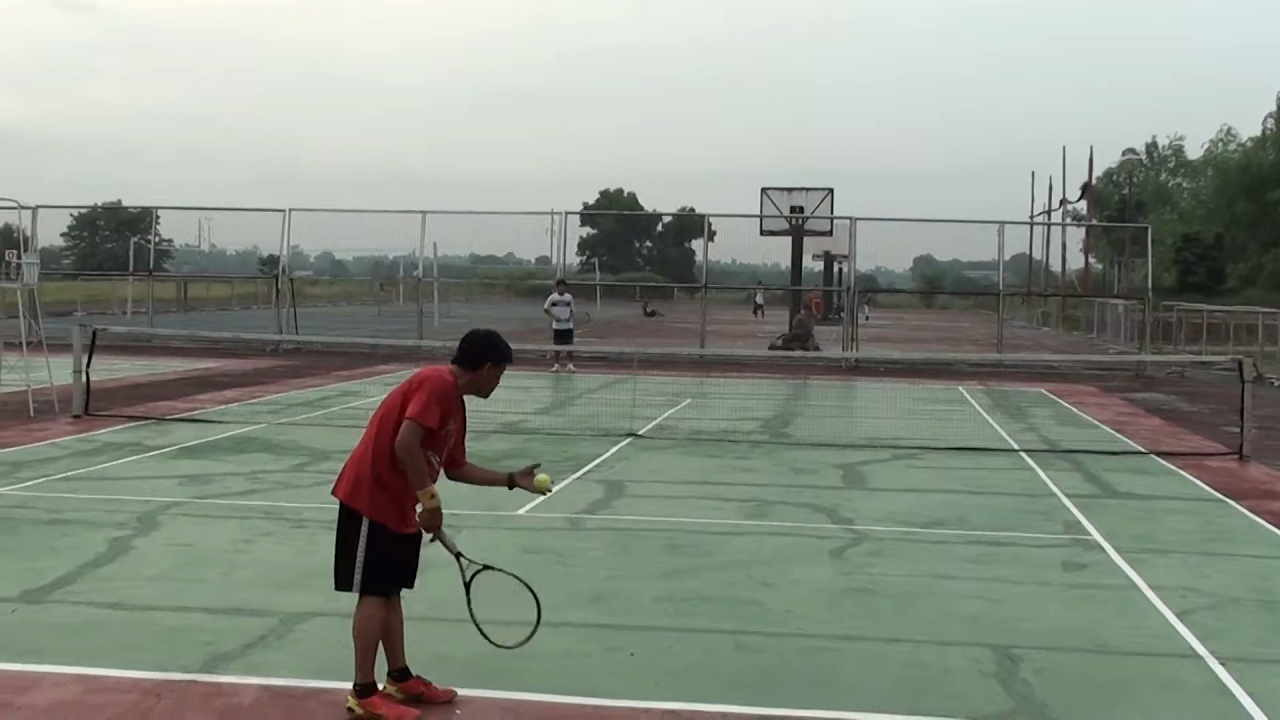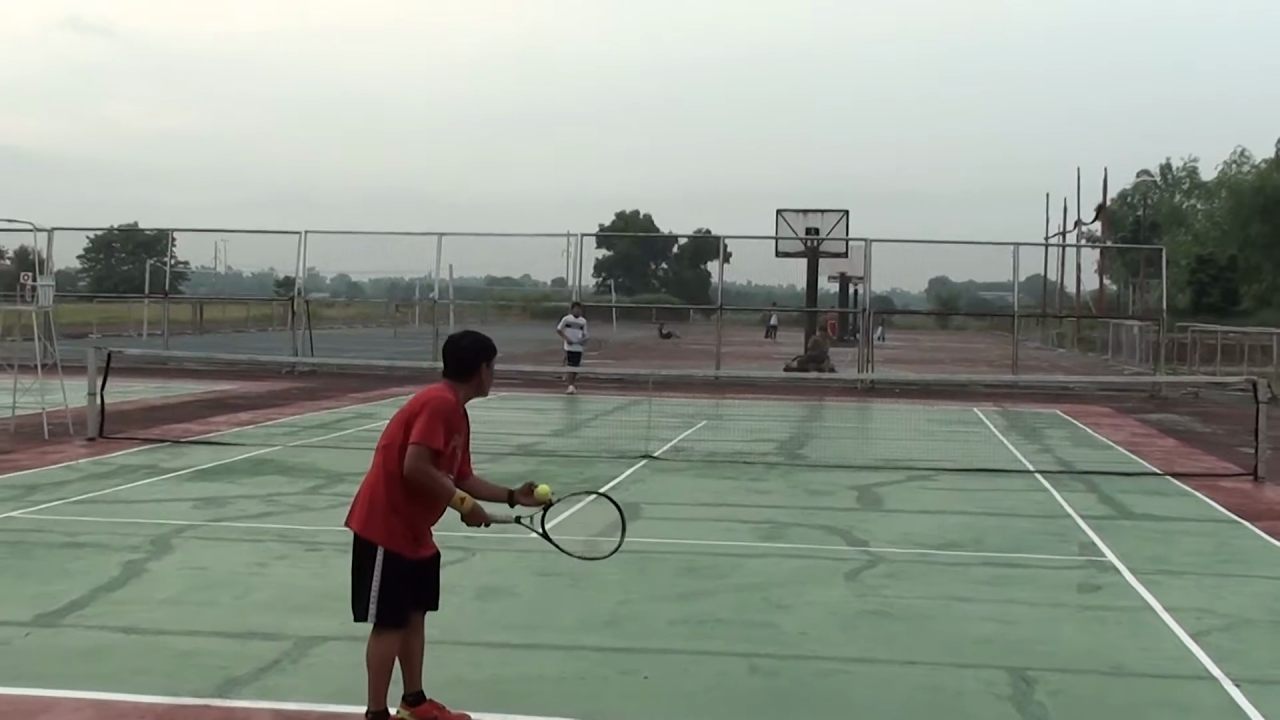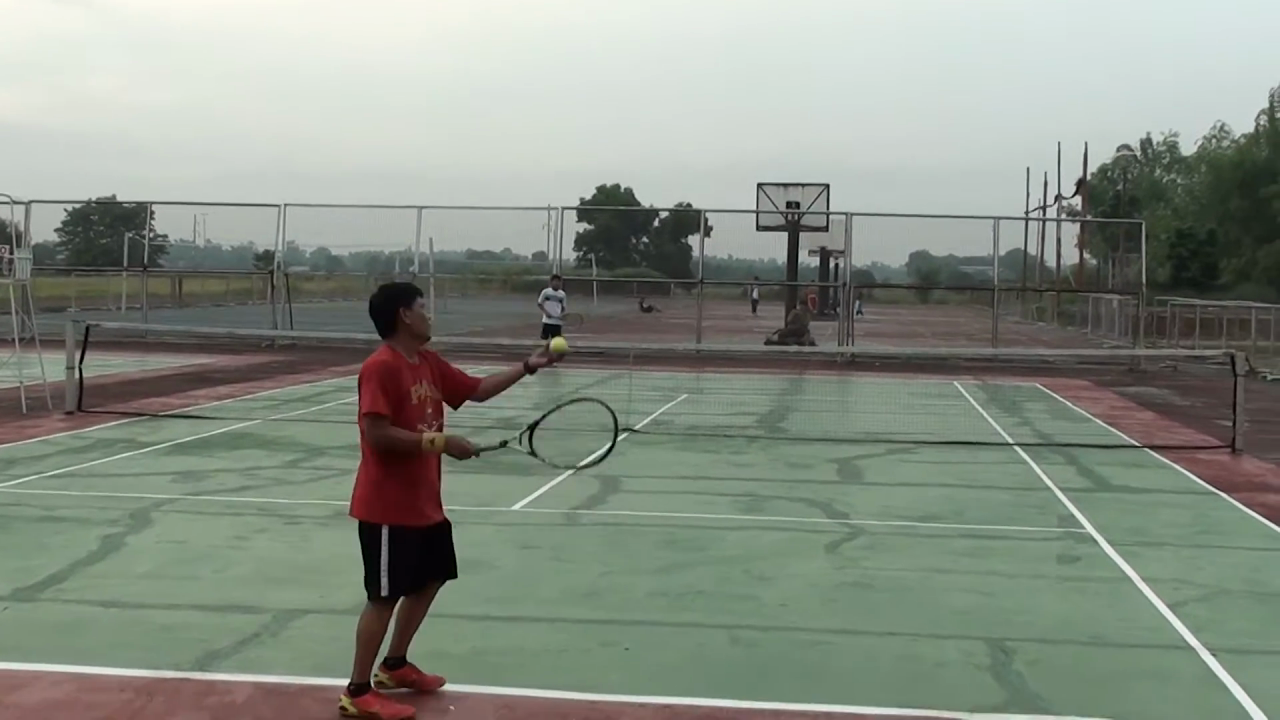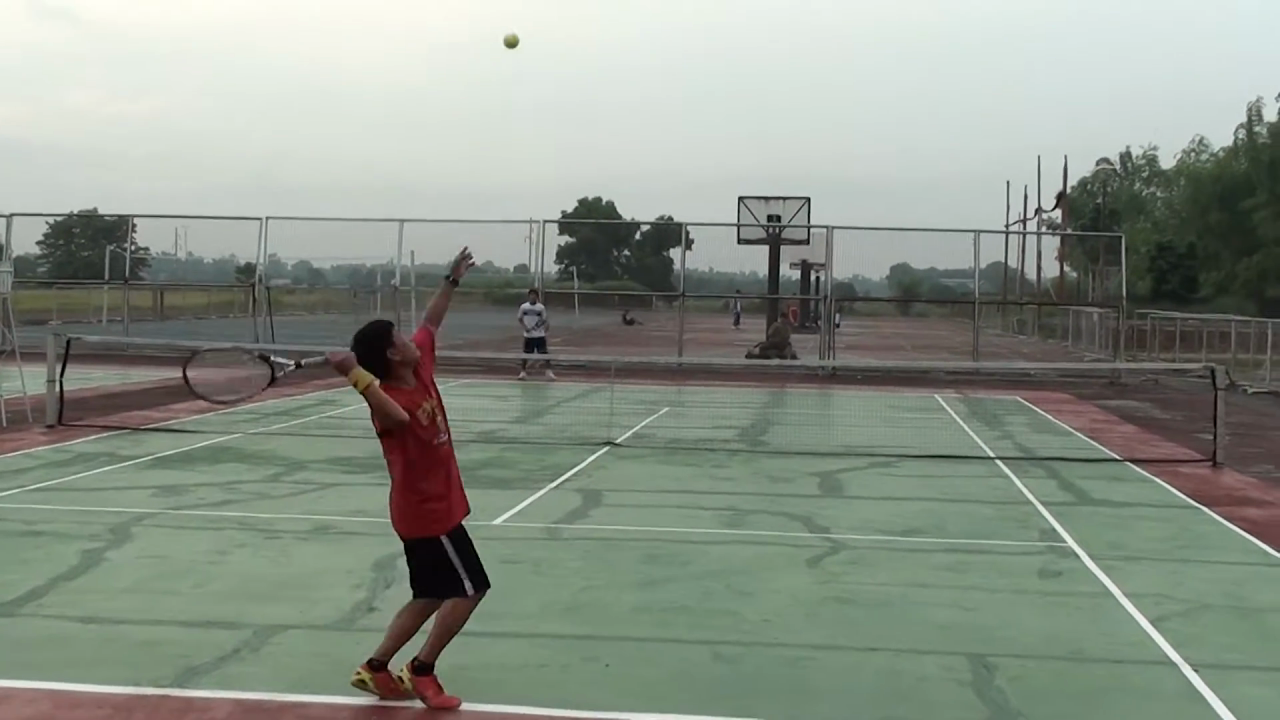
dt=0.5s
person 1, frame 1
left shoulder: (456, 403)
right shoulder: (437, 383)
left elbow: (457, 467)
right elbow: (405, 443)
left wrist: (512, 480)
right wrist: (430, 500)
left hip: (397, 504)
right hip: (370, 498)
left knee: (390, 590)
right knee: (375, 592)
left ankle: (400, 679)
person 1, frame 2
left shoulder: (457, 413)
right shoulder: (438, 403)
left elbow: (462, 478)
right elbow: (415, 467)
left wrist: (513, 496)
right wrist: (465, 505)
left hip: (414, 531)
right hip: (385, 527)
left knee: (414, 615)
right knee: (389, 622)
person 1, frame 3
left shoulder: (428, 361)
right shoulder: (380, 367)
left elbow: (476, 389)
right elbow: (375, 435)
left wrist: (527, 366)
right wrist: (437, 442)
left hip: (423, 502)
right hip: (386, 504)
left knee: (429, 580)
right knee: (386, 595)
left ankle: (394, 664)
person 1, frame 4
left shoulder: (416, 369)
right shoulder: (388, 402)
left elbow: (429, 323)
right elbow: (399, 424)
left wrist: (452, 280)
right wrist: (355, 375)
left hip: (435, 510)
right hip: (428, 516)
left knee: (430, 595)
right knee: (467, 593)
left ankle: (376, 668)
right ankle: (420, 674)
